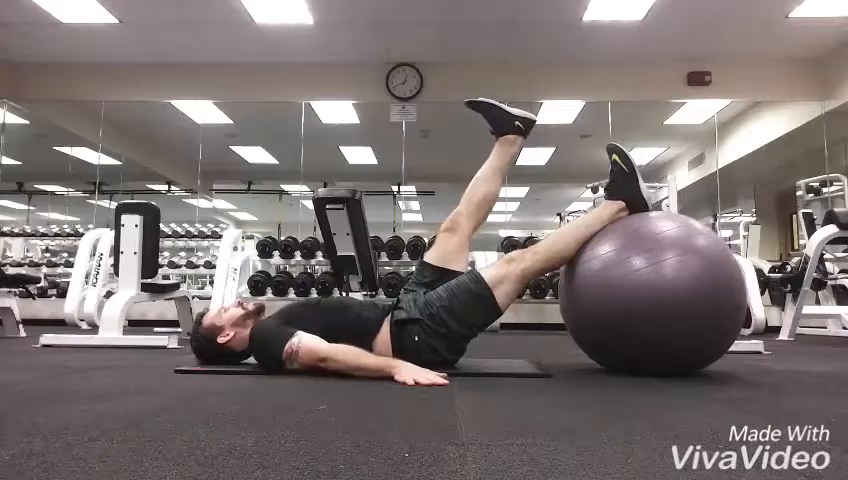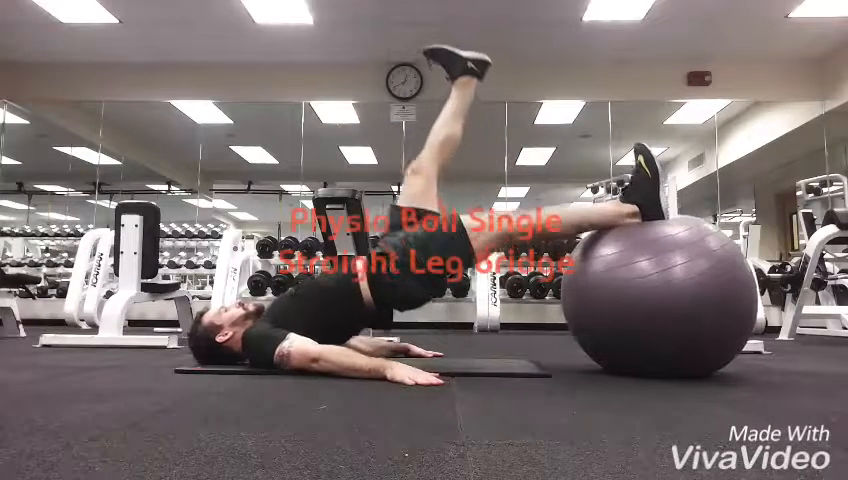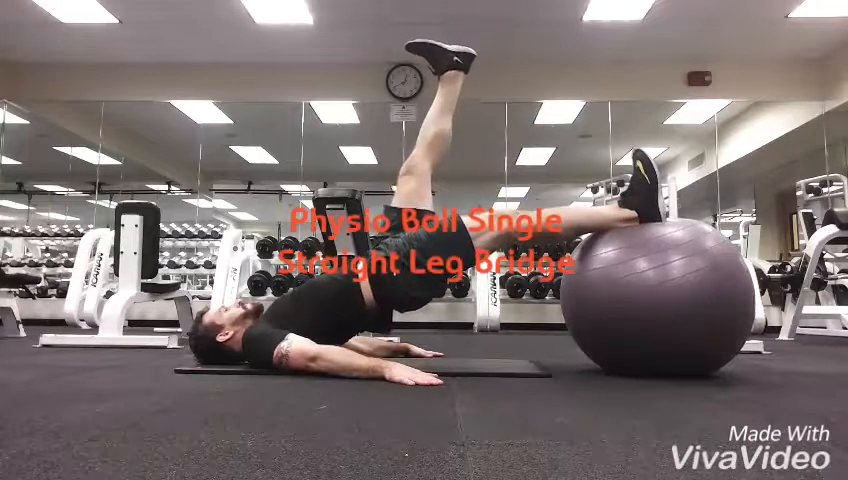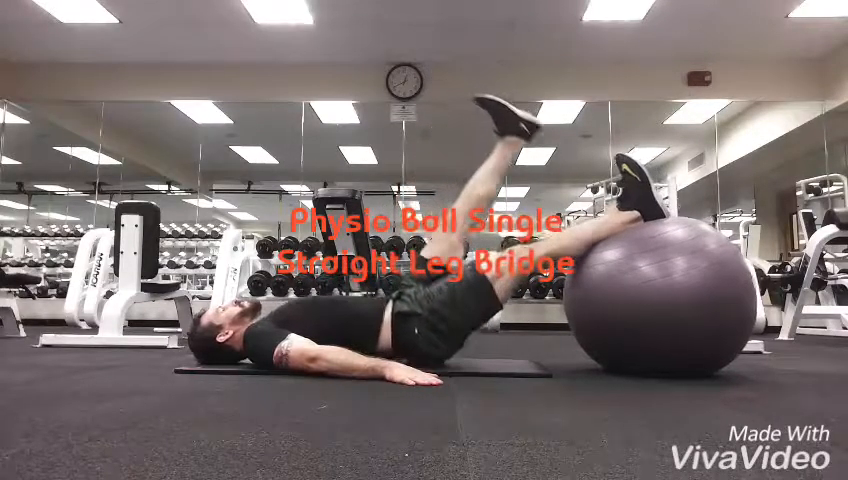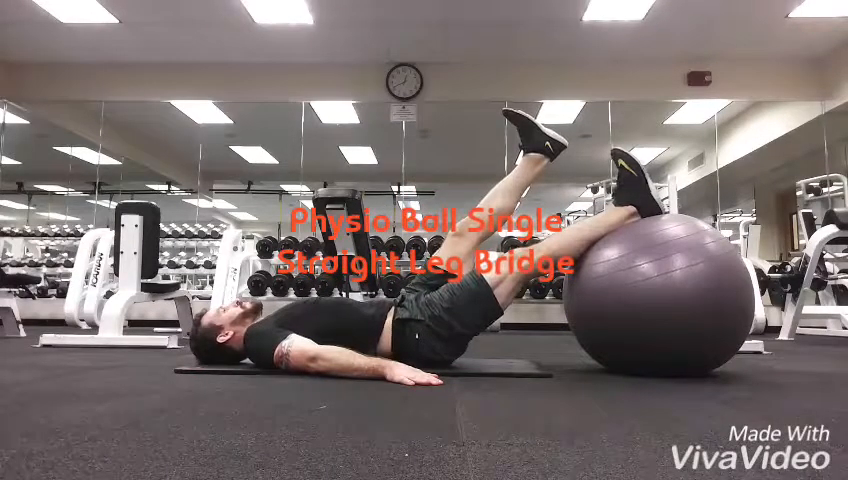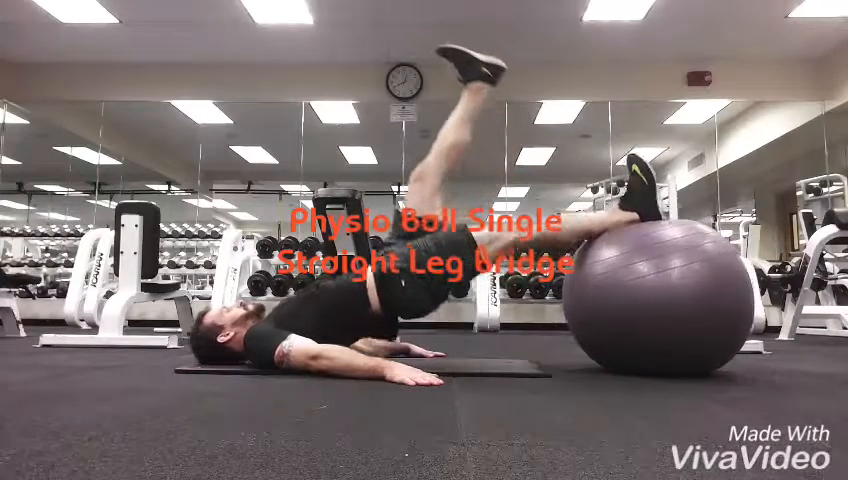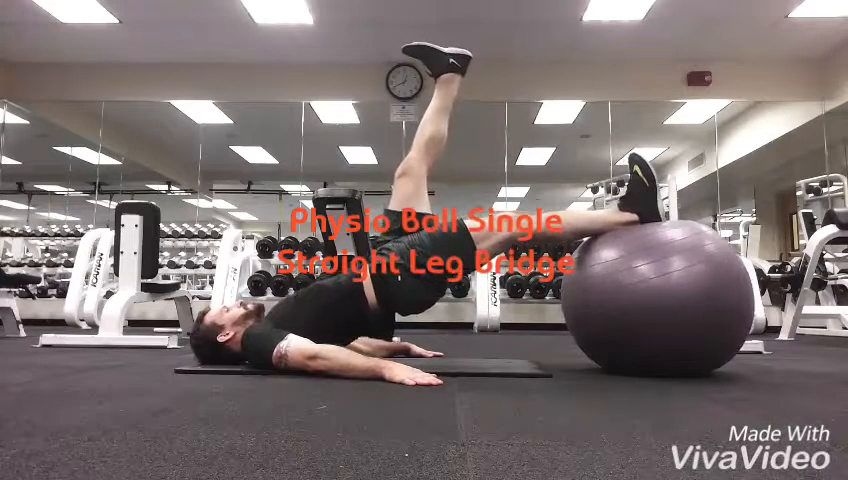
dt=0.7s
person 1, frame 1
left shoulder: (276, 327)
right shoulder: (265, 338)
right elbow: (324, 354)
right wrist: (396, 366)
left hip: (404, 312)
right hip: (415, 336)
left knee: (457, 225)
right knee: (518, 262)
left ankle: (509, 139)
right ankle: (618, 205)
person 1, frame 2
left shoulder: (271, 325)
right shoulder: (257, 341)
left elbow: (339, 340)
right elbow: (314, 357)
right wrist: (389, 369)
left hip: (386, 264)
right hip: (394, 271)
left knee: (421, 171)
right knee: (507, 222)
left ankle: (464, 79)
right ankle: (631, 209)
person 1, frame 3
left shoulder: (269, 326)
right shoulder: (259, 340)
left elbow: (339, 339)
right elbow: (312, 356)
right wrist: (387, 368)
left hip: (388, 263)
right hip: (397, 273)
left knee: (415, 171)
right knee: (509, 223)
left ankle: (451, 75)
right ankle: (630, 212)
person 1, frame 4
left shoulder: (273, 325)
right shoulder: (259, 341)
right elbow: (314, 357)
right wrist: (387, 366)
left hip: (405, 307)
right hip: (418, 328)
left knee: (453, 223)
right knee: (520, 255)
left ankle: (511, 139)
right ankle: (633, 213)
person 1, frame 5
left shoulder: (274, 326)
right shoulder: (260, 340)
right elbow: (314, 357)
right wrist: (387, 366)
left hip: (406, 309)
right hip: (418, 332)
left knee: (465, 233)
right knee: (521, 259)
left ankle: (536, 155)
right ankle: (629, 209)
person 1, frame 6
left shoulder: (272, 327)
right shoulder: (259, 341)
left elbow: (345, 340)
right elbow: (314, 358)
right wrist: (388, 368)
left hip: (392, 271)
right hip: (401, 280)
left knee: (427, 176)
right knee: (516, 231)
left ankle: (477, 83)
right ankle: (628, 215)
person 1, frame 7
left shoulder: (270, 326)
right shoulder: (258, 341)
left elbow: (343, 340)
right elbow: (312, 356)
right wrist: (387, 368)
left hip: (388, 265)
right hip: (398, 276)
left knee: (411, 171)
right knee: (512, 226)
left ankle: (447, 78)
right ankle: (629, 215)
